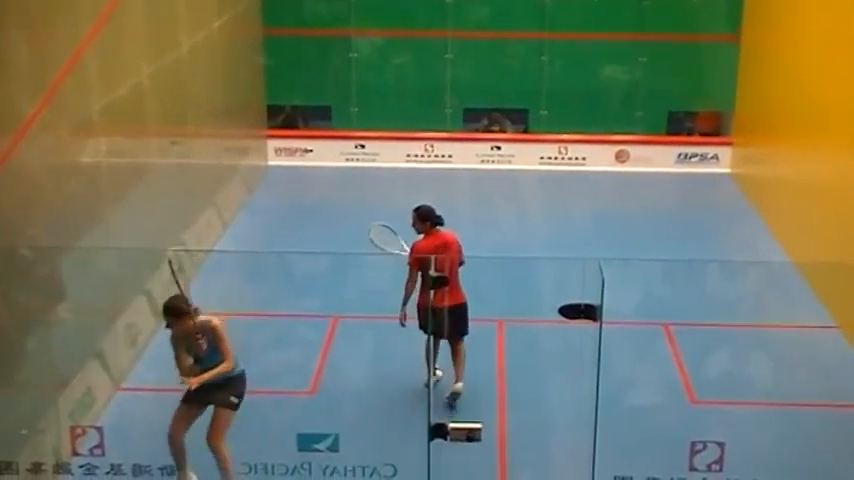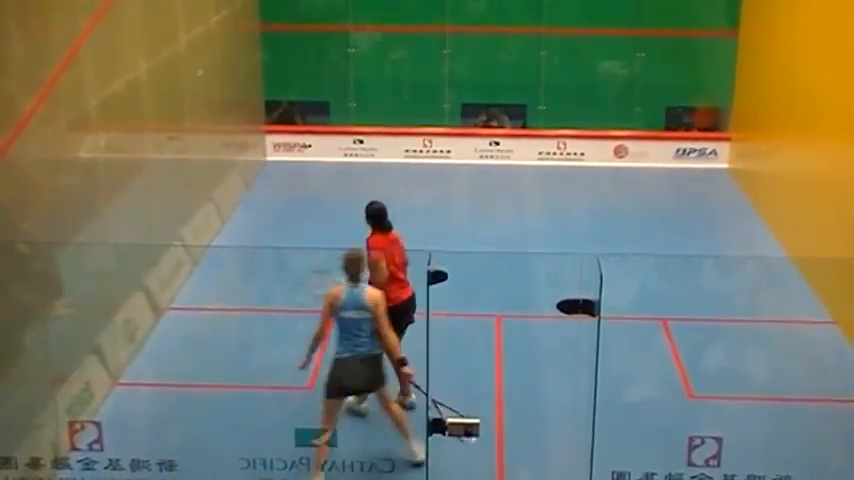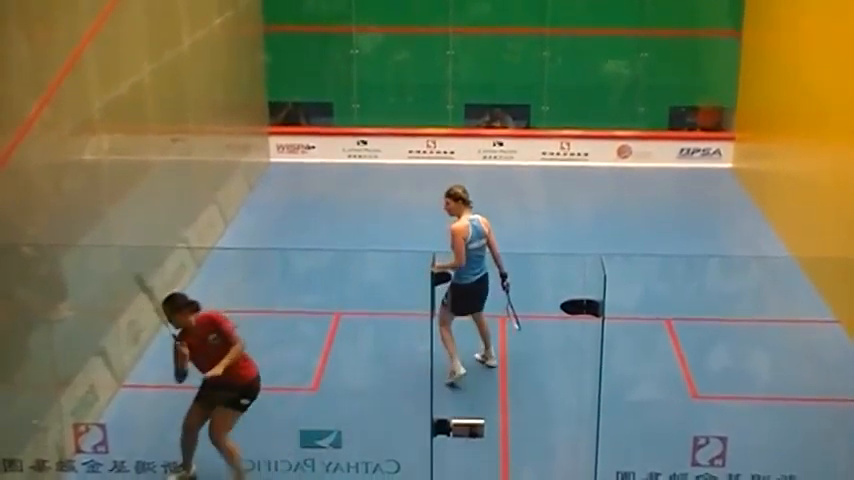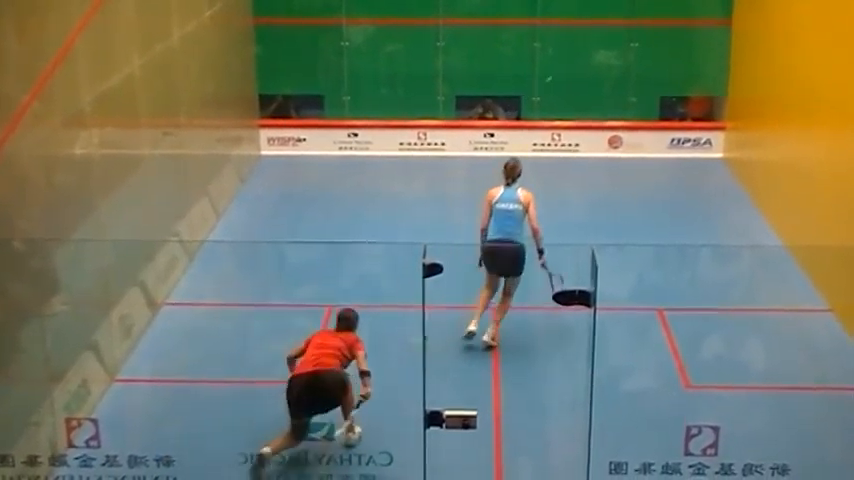
dt=1s
person 1, frame 1
left shoulder: (212, 325)
right shoulder: (177, 337)
left elbow: (229, 364)
right elbow: (186, 374)
left wrist: (201, 378)
right wrist: (197, 355)
left hip: (231, 381)
right hip: (210, 381)
left knee: (214, 441)
right knee: (174, 435)
person 1, frame 2
left shoulder: (334, 294)
right shoulder: (376, 295)
left elbow: (321, 332)
right elbow: (386, 333)
left wrist: (308, 357)
right wrist: (401, 363)
left hip: (344, 364)
right hip: (371, 360)
left knee: (328, 423)
right knee: (388, 402)
right ankle: (414, 450)
person 1, frame 3
left shoulder: (457, 228)
right shoulder: (483, 222)
left elbow: (459, 263)
right elbow: (495, 253)
left wrist: (440, 267)
right wrist: (503, 275)
left hip: (463, 285)
right hip: (482, 281)
left knee: (444, 324)
right knee: (478, 317)
left ankle: (456, 367)
right ankle: (489, 355)
person 1, frame 4
left shoulder: (493, 193)
right shoulder: (526, 196)
left elbow: (484, 226)
right elbow: (534, 227)
left wrist: (482, 251)
right wrist: (540, 252)
left hip: (492, 246)
right hip: (514, 249)
left knee: (489, 287)
right knee: (508, 293)
left ankle: (474, 323)
right ankle: (491, 335)
person 2, frame 1
left shoulder: (418, 248)
right shoulder: (452, 238)
left elbow: (412, 282)
right elbow: (461, 261)
left wrist: (403, 307)
left hip: (431, 304)
right hip: (456, 302)
left knee: (433, 339)
right knee: (457, 345)
left ankle: (432, 374)
right ankle: (458, 383)
person 2, frame 2
left shoulder: (374, 241)
right shoulder: (393, 236)
left elbow: (382, 276)
left hip: (392, 304)
right hip: (406, 298)
left ankle: (360, 401)
right ankle: (406, 396)
person 2, frame 3
left shoulder: (213, 320)
right shoulder: (182, 341)
left elbow: (238, 345)
right elbow: (180, 377)
left wrist: (220, 366)
right wrist: (182, 361)
left hip: (244, 380)
right hip: (217, 382)
left knee: (217, 435)
right knee: (189, 427)
person 2, frame 4
left shoulder: (318, 335)
right shoulder: (353, 340)
left elbow: (292, 356)
right elbow: (361, 361)
left wrist: (295, 374)
right wrist: (366, 386)
left hip: (298, 382)
right hip: (329, 378)
left knee: (296, 436)
right knee: (343, 385)
left ankle: (268, 451)
right ankle: (350, 431)
